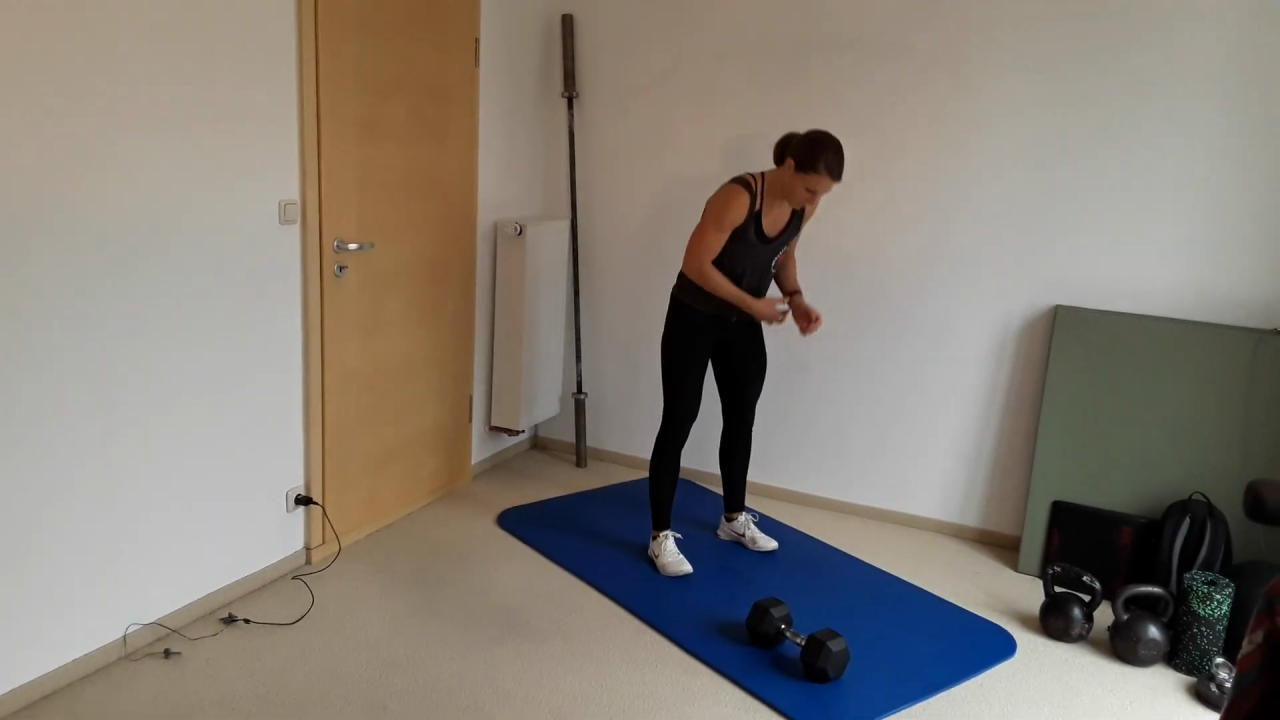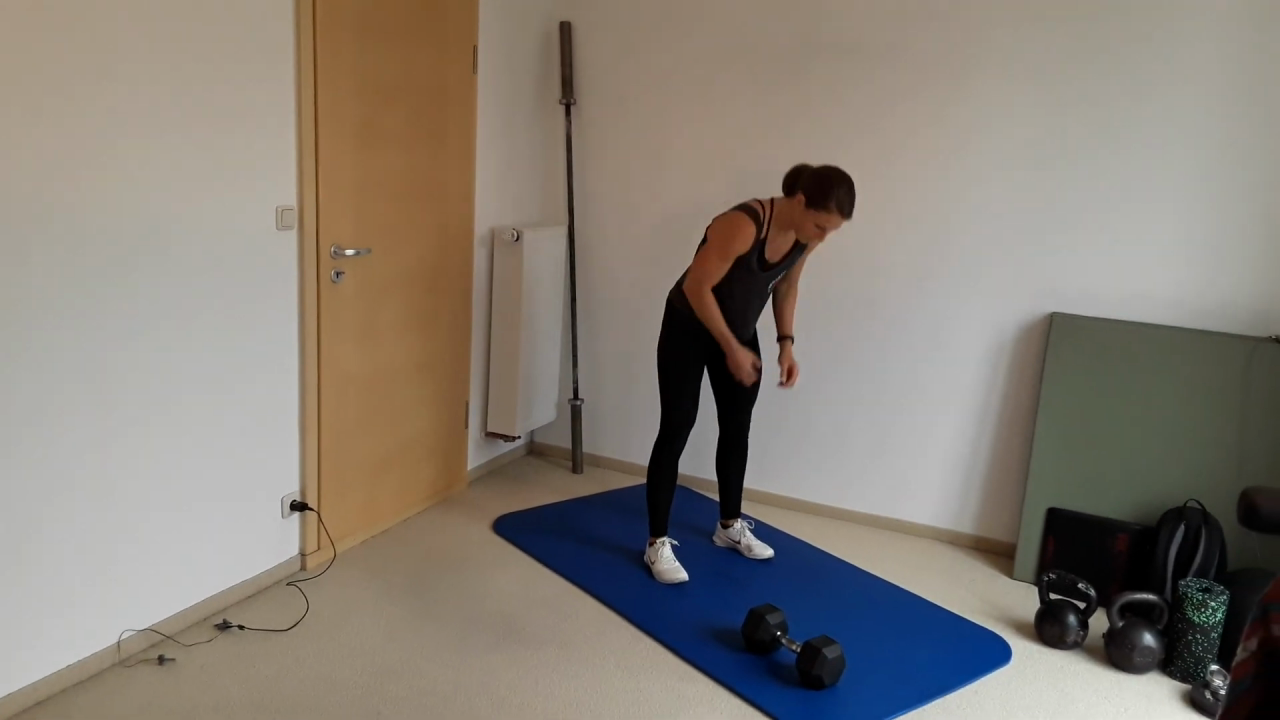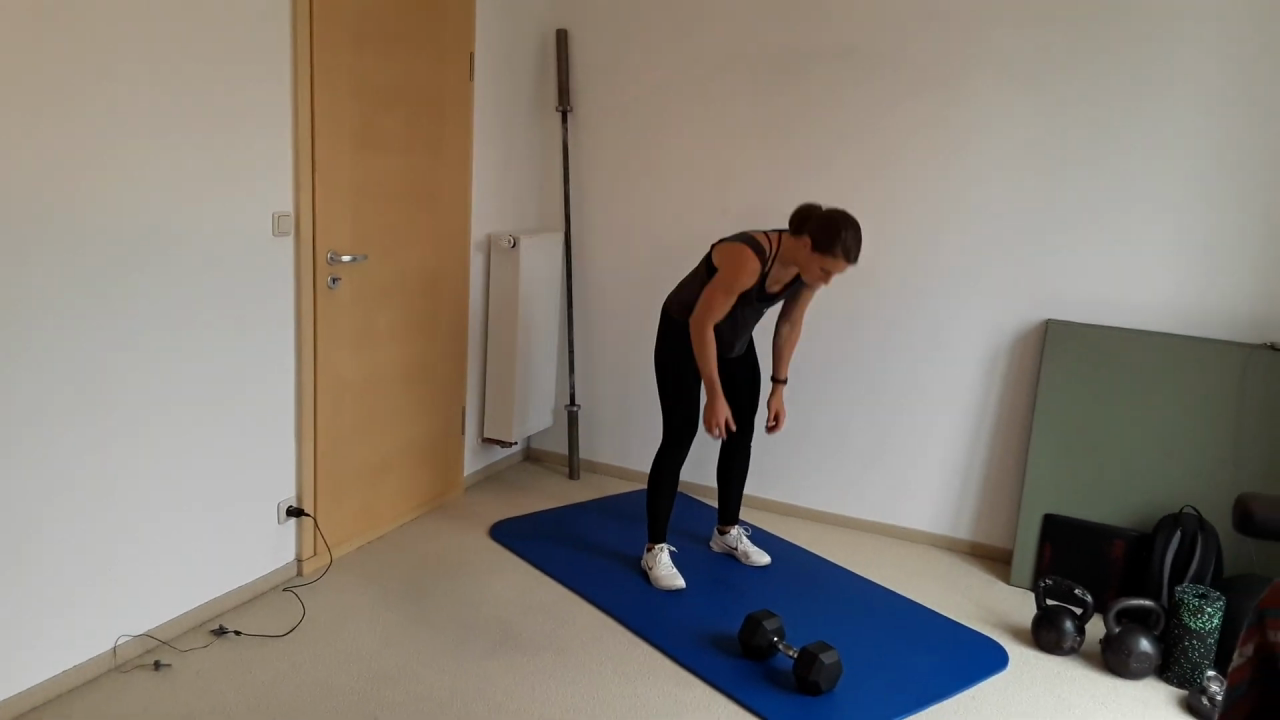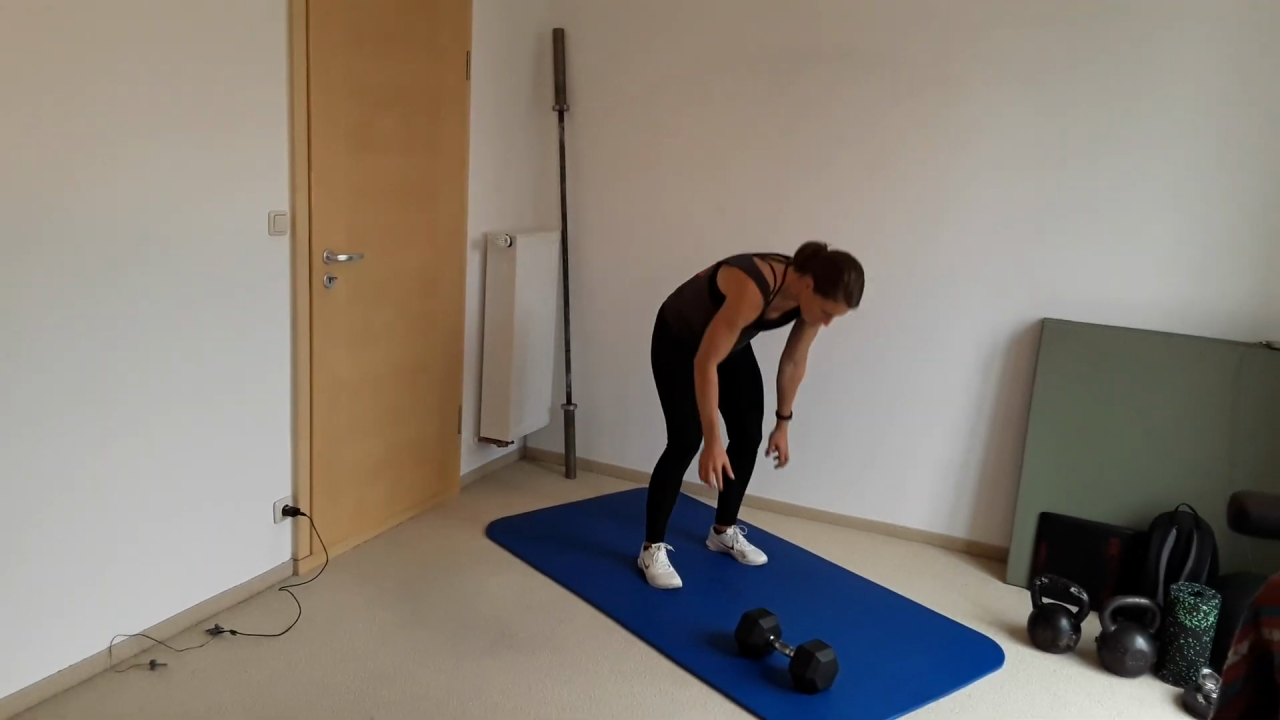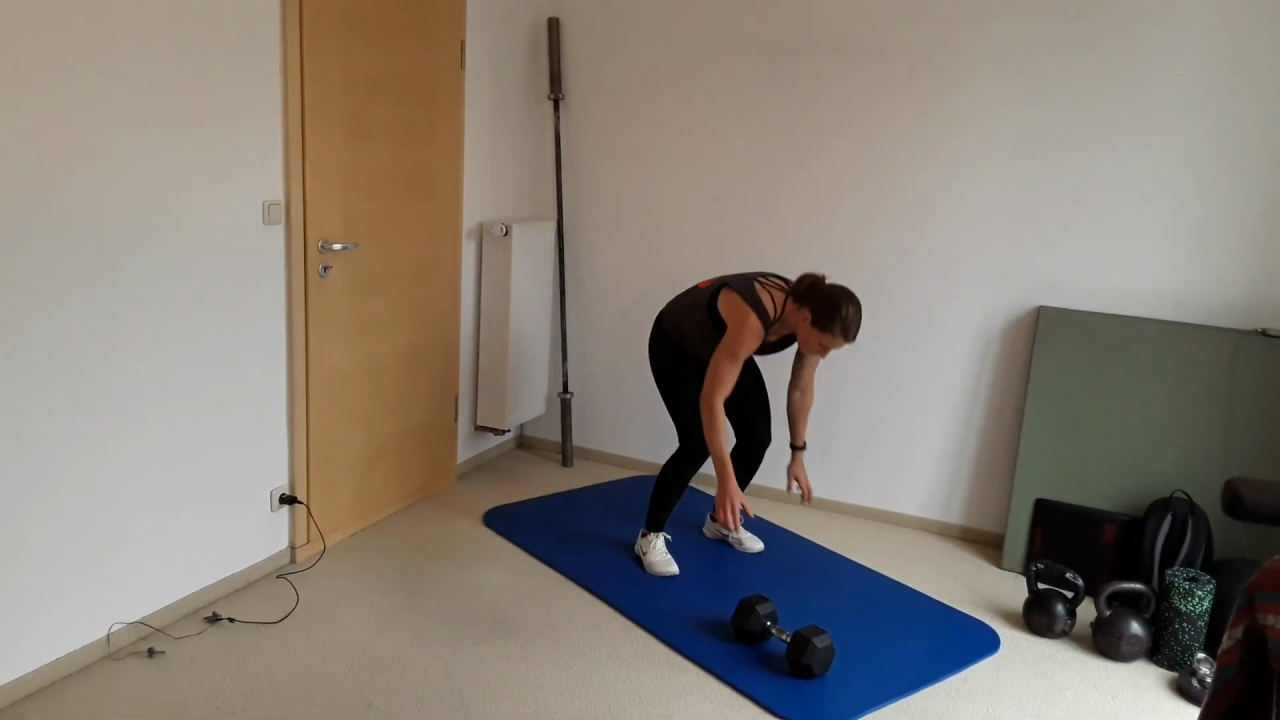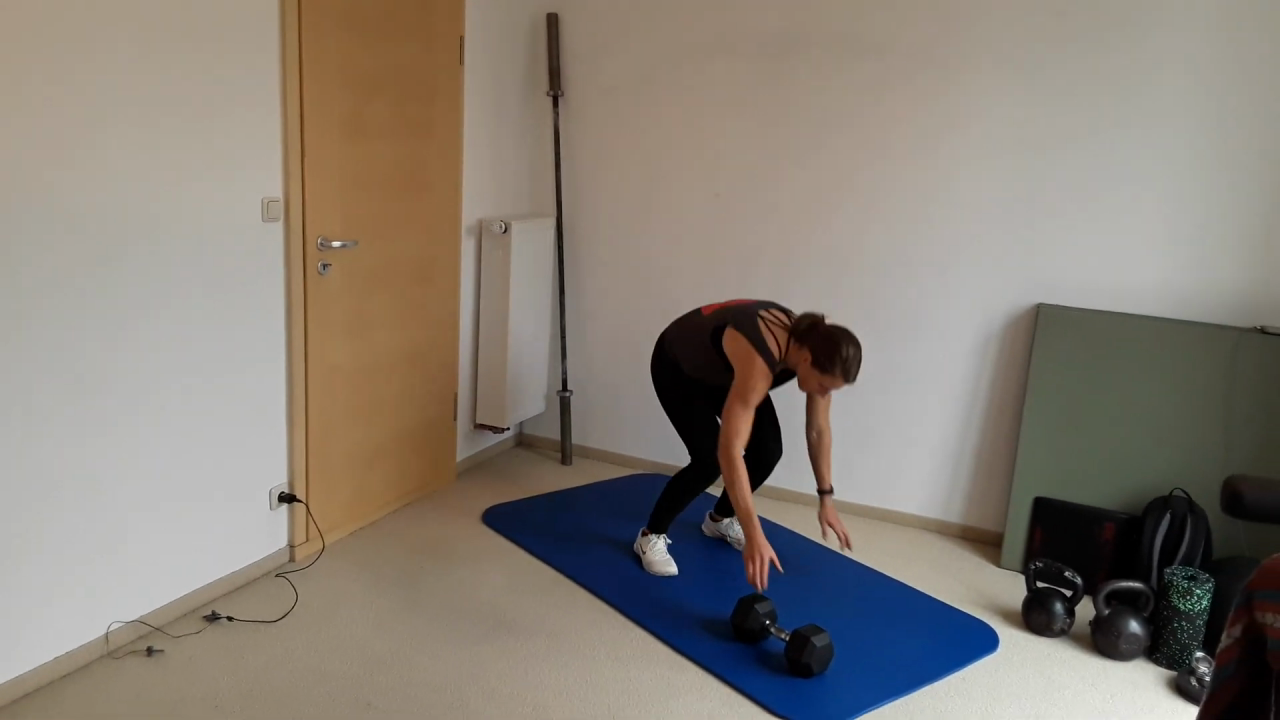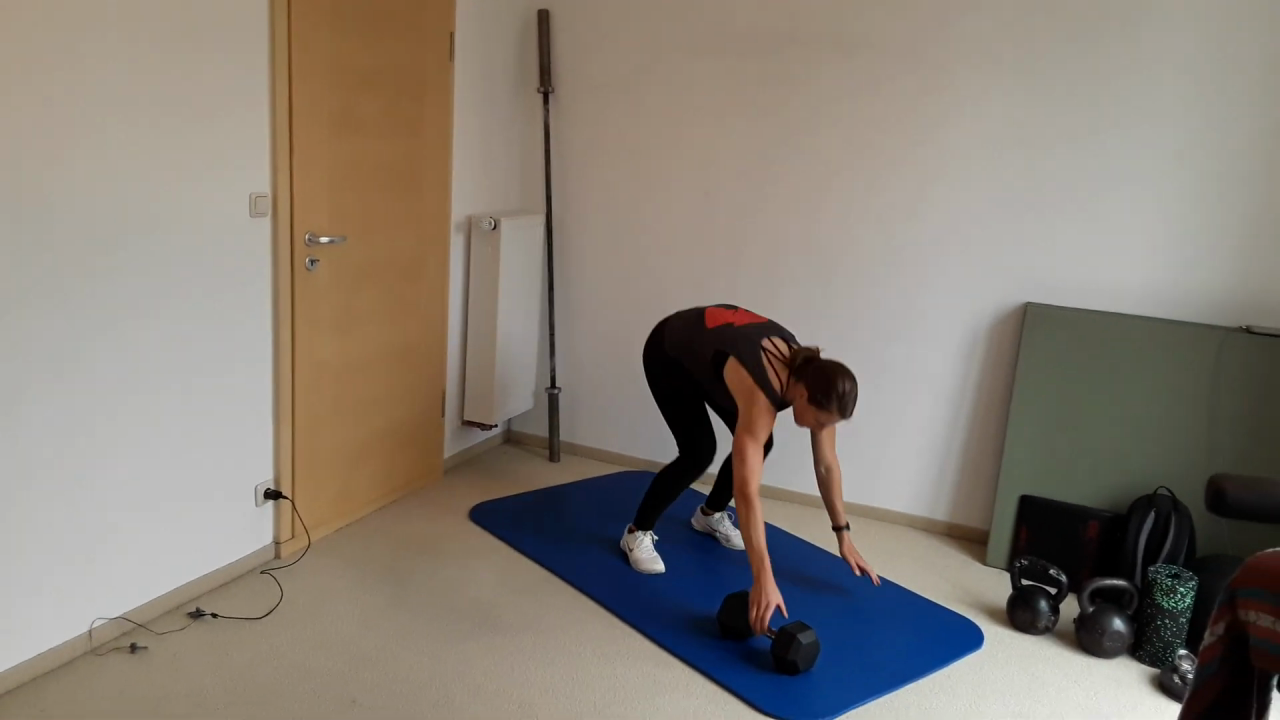
dt=0.1s
person 1, frame 1
left shoulder: (804, 203)
right shoulder: (739, 197)
right elbow: (696, 263)
left wrist: (795, 299)
right wrist: (754, 307)
left hip: (743, 319)
right hip: (693, 315)
left knee: (741, 421)
right knee: (679, 423)
left ankle: (734, 519)
right ankle: (660, 535)
person 1, frame 2
left shoulder: (809, 231)
right shoulder: (743, 225)
right elbow: (695, 288)
left wrist: (786, 344)
right wrist: (730, 348)
left hip: (740, 331)
right hip: (689, 324)
left knee: (737, 426)
right knee: (677, 428)
left ankle: (730, 526)
right ankle: (658, 542)
person 1, frame 3
left shoulder: (808, 265)
right shoulder: (750, 258)
left elbow: (789, 324)
right elbow: (700, 324)
left wrist: (779, 385)
right wrist: (715, 395)
left hip: (735, 339)
right hip: (683, 330)
left knee: (740, 433)
right knee: (681, 434)
left ankle: (727, 532)
right ankle: (655, 547)
person 1, frame 4
left shoulder: (810, 294)
right shoulder: (752, 290)
left elbow: (794, 359)
right elbow: (706, 362)
left wrist: (783, 422)
right wrist: (712, 442)
left hip: (731, 348)
right hip: (678, 341)
left knee: (749, 439)
right knee: (686, 442)
left ankle: (724, 530)
right ankle: (653, 549)
person 1, frame 5
left shoulder: (811, 316)
right shoulder: (754, 317)
left elbow: (800, 387)
right elbow: (710, 398)
left wrist: (797, 454)
right wrist: (726, 480)
left hip: (718, 345)
right hip: (675, 346)
left knee: (758, 439)
right knee: (698, 444)
left ankle: (720, 520)
right ankle: (650, 535)
person 1, frame 6
left shoulder: (811, 347)
right shoulder: (758, 361)
left elbow: (819, 428)
right elbow: (729, 450)
left wrist: (826, 498)
right wrist: (754, 535)
right hip: (676, 368)
left knee: (769, 449)
right knee: (711, 462)
left ankle: (720, 520)
right ankle: (651, 537)
person 1, frame 7
left shoulder: (815, 382)
right shoulder: (759, 392)
left elbow: (827, 460)
right elbow: (747, 490)
left wrist: (843, 535)
right wrist: (764, 581)
left hip: (710, 338)
right hip: (669, 351)
left knee: (756, 445)
right knee: (697, 453)
left ankle: (710, 514)
right ankle: (637, 533)
